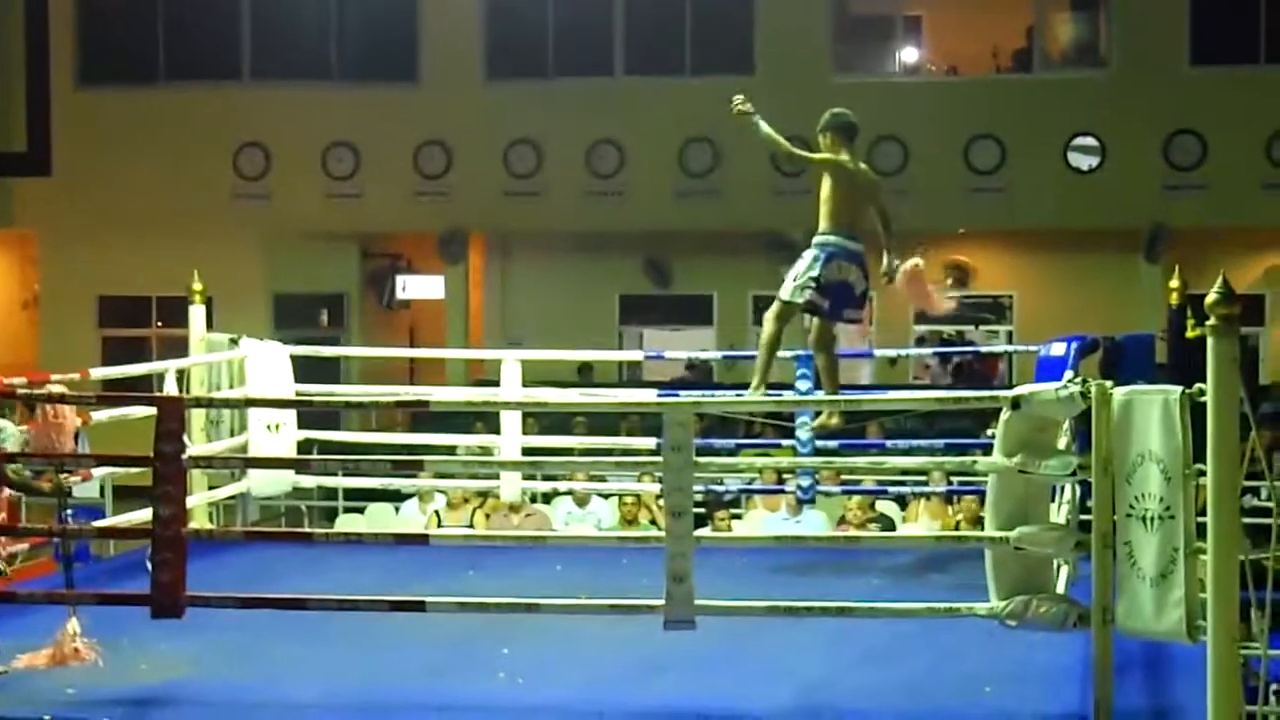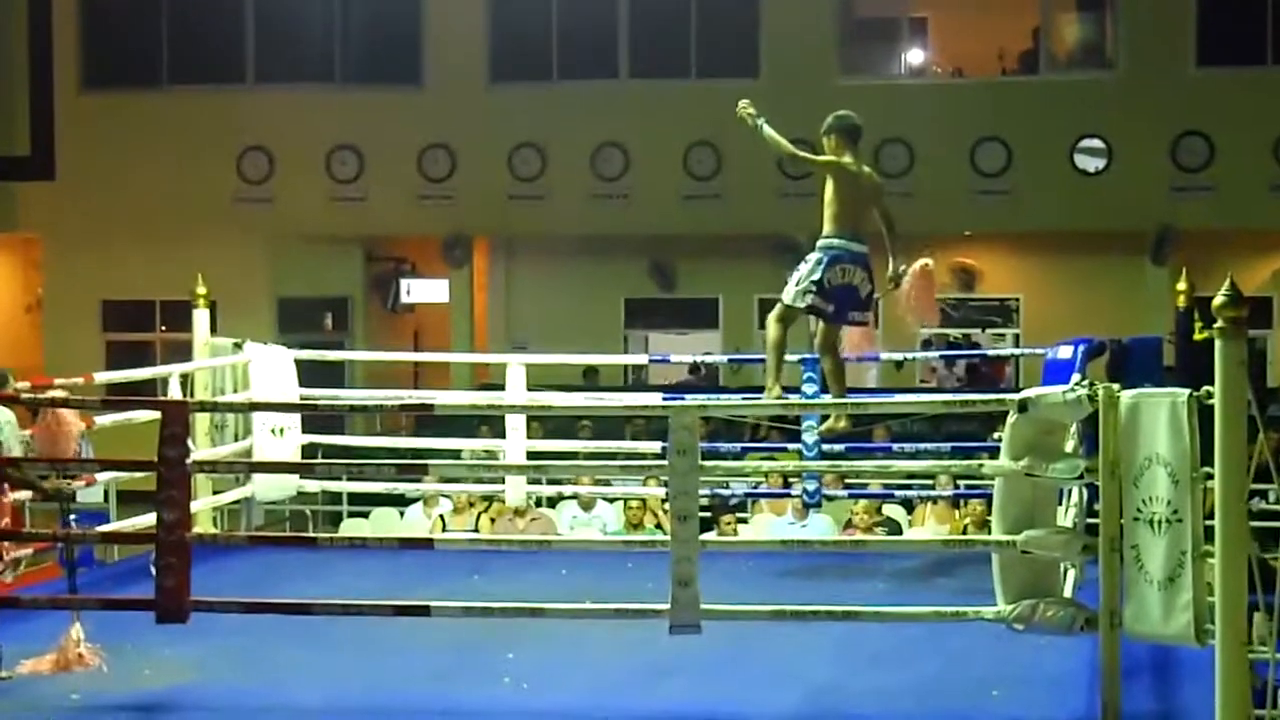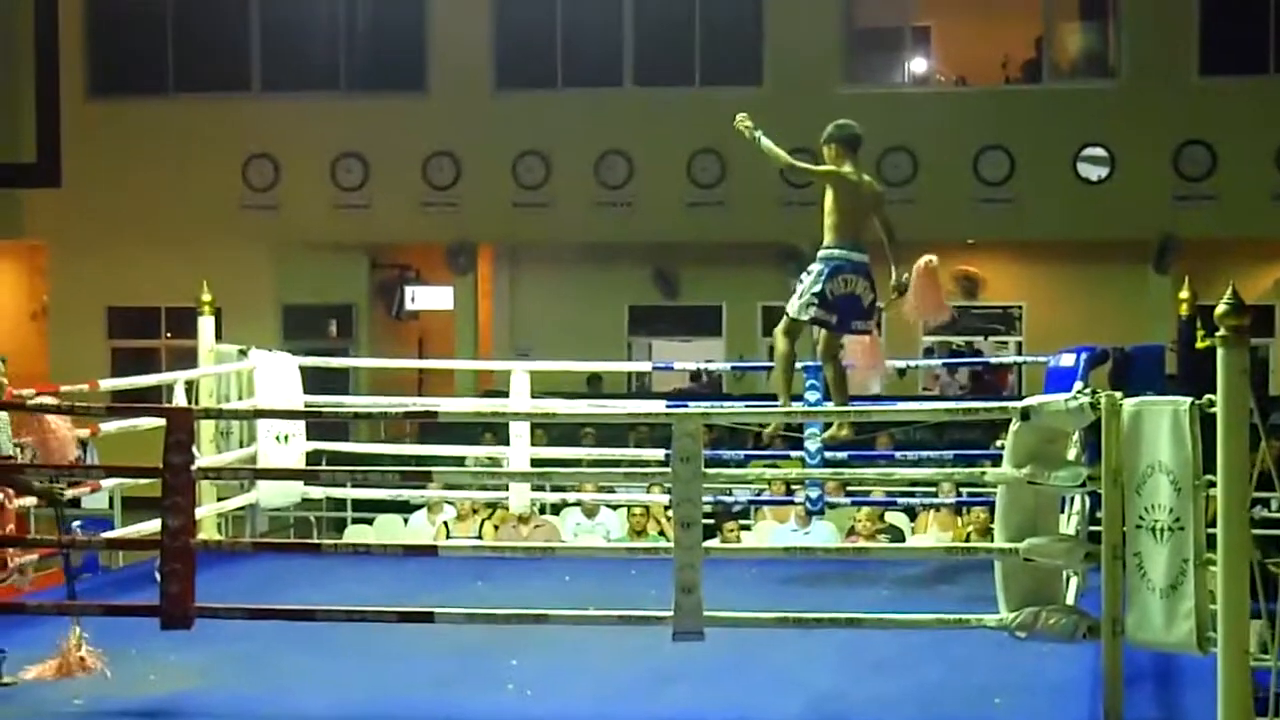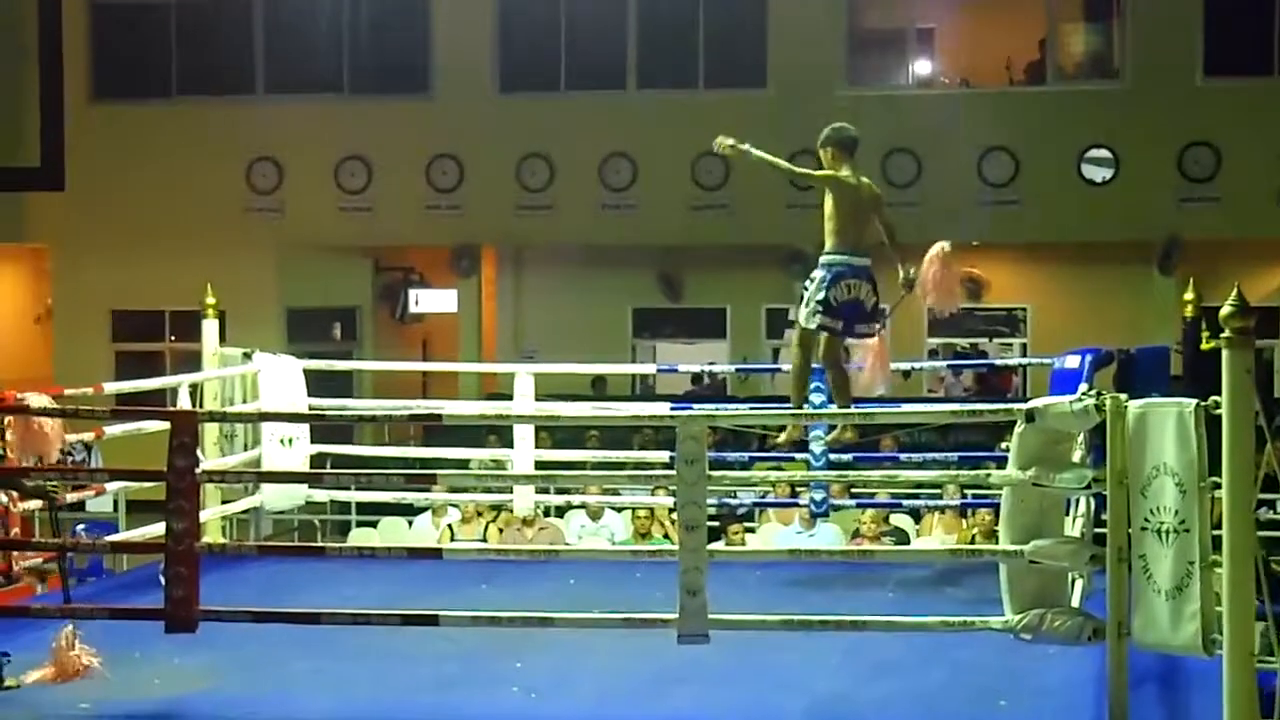
dt=0.2s
person 1, frame 1
left shoulder: (834, 164)
right shoulder: (868, 176)
left elbow: (790, 152)
right elbow: (882, 219)
left wrist: (754, 119)
right wrist: (887, 258)
left hip: (827, 252)
right hip: (852, 259)
left knee: (775, 316)
right knee: (820, 338)
left ankle: (758, 383)
right ankle: (832, 412)
person 1, frame 2
left shoulder: (837, 167)
right shoulder: (872, 179)
left elbow: (793, 153)
right elbow: (886, 223)
left wrist: (758, 122)
right wrist: (892, 263)
left hip: (831, 256)
right hip: (857, 261)
left knee: (778, 318)
right knee: (827, 342)
left ankle: (773, 386)
right ankle: (839, 415)
person 1, frame 3
left shoulder: (836, 176)
right shoulder: (872, 187)
left elbow: (792, 165)
right elbow: (887, 233)
left wrist: (756, 135)
right wrist: (896, 272)
left hip: (833, 265)
right hip: (858, 270)
left knee: (786, 331)
right knee: (829, 349)
left ankle: (784, 404)
right ankle: (842, 424)
person 1, frame 4
left shoulder: (835, 180)
right shoulder: (872, 190)
left elbow: (790, 171)
right elbow: (887, 233)
left wrist: (745, 150)
right wrist: (903, 267)
left hip: (835, 271)
right hip: (861, 274)
left knee: (802, 344)
right knee: (831, 353)
left ankle: (796, 422)
right ankle: (845, 426)
